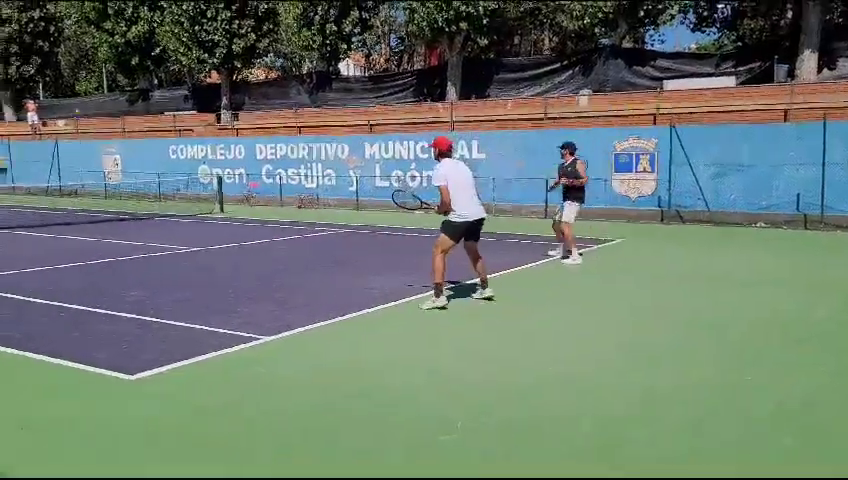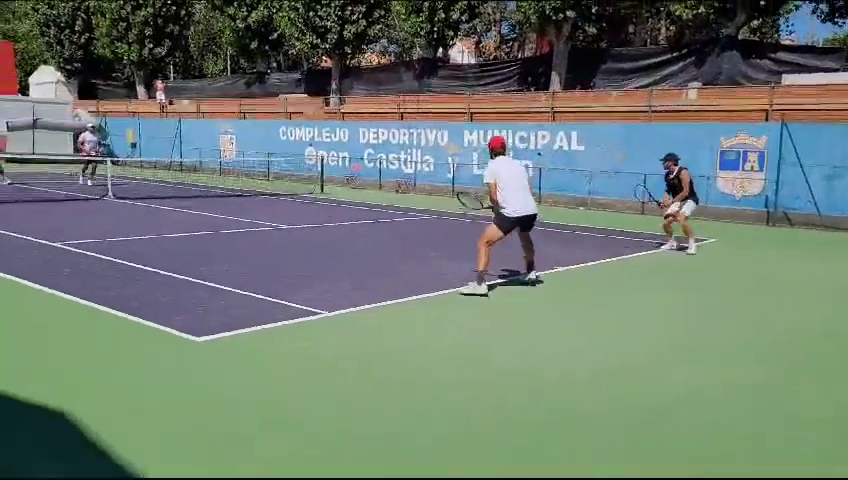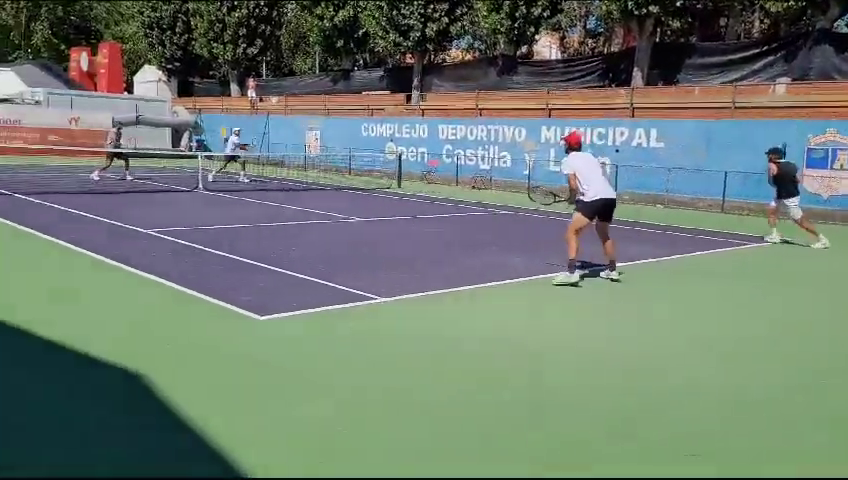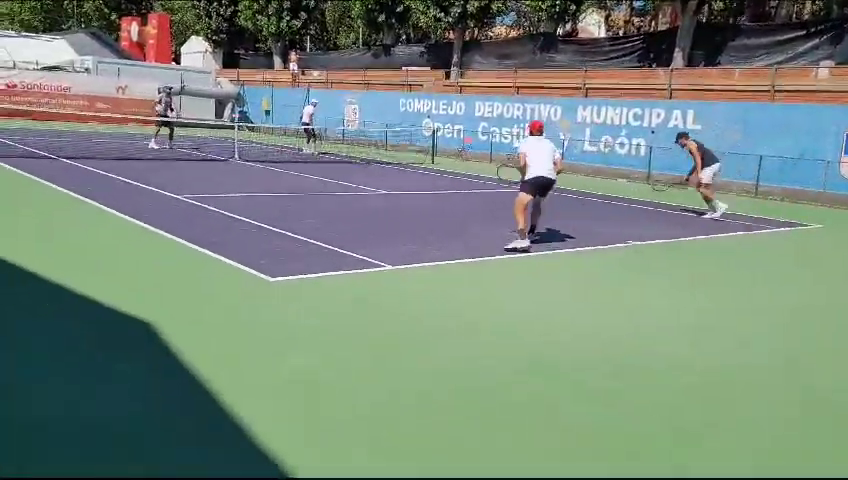
dt=1s
person 1, frame 1
left shoulder: (440, 169)
right shoulder: (462, 165)
left elbow: (446, 201)
left wrist: (440, 209)
left hip: (460, 218)
right hip: (478, 214)
left knee: (438, 252)
right knee: (473, 251)
left ankle: (438, 296)
right ankle: (484, 288)
person 1, frame 2
left shoulder: (491, 167)
right shoulder: (518, 164)
left elbow: (493, 196)
left wrist: (496, 207)
left hip: (510, 213)
right hip: (531, 211)
left knee: (484, 243)
right knee: (524, 236)
left ankle: (479, 283)
right ankle: (531, 272)
person 1, frame 3
left shoulder: (569, 160)
right shoulder: (592, 158)
left elbow: (573, 185)
left wrist: (572, 198)
right wrist: (579, 198)
left hip: (593, 199)
right hip: (610, 197)
left knee: (571, 232)
right knee: (603, 233)
left ankle: (571, 272)
right ankle: (612, 270)
person 1, frame 4
left shoulder: (525, 142)
right shoulder: (550, 144)
left elbow: (522, 163)
right elbow: (560, 166)
left wrist: (525, 176)
left hip: (534, 177)
right hip: (550, 179)
left knee: (519, 208)
right knee: (537, 203)
left ankle: (522, 239)
right ankle: (531, 234)
